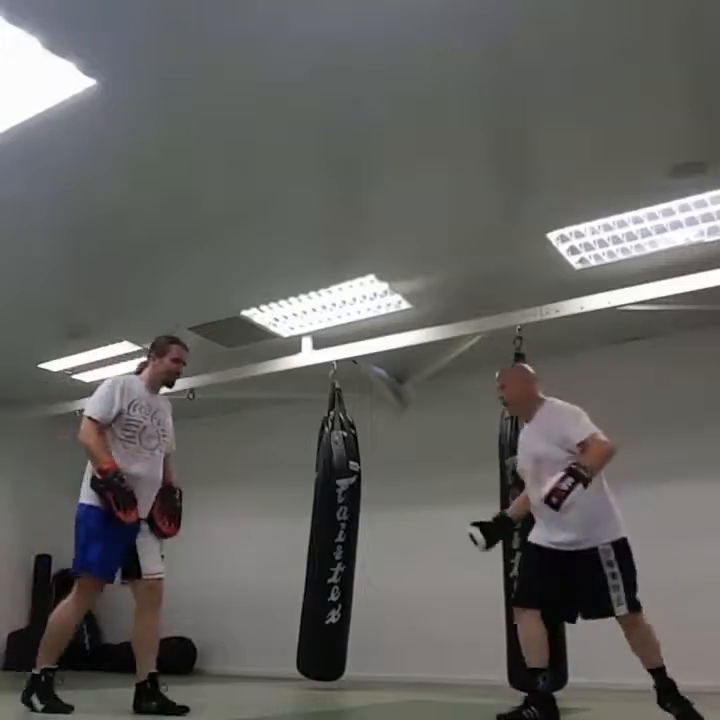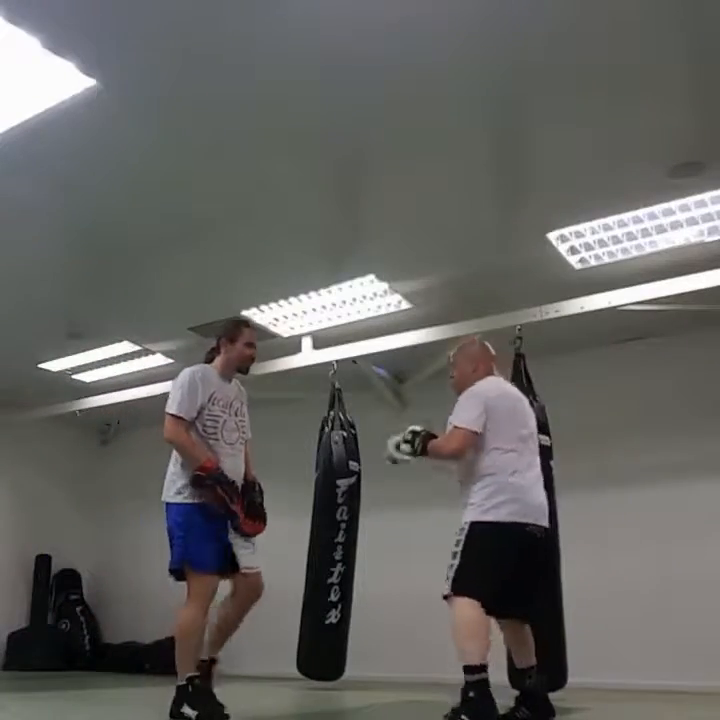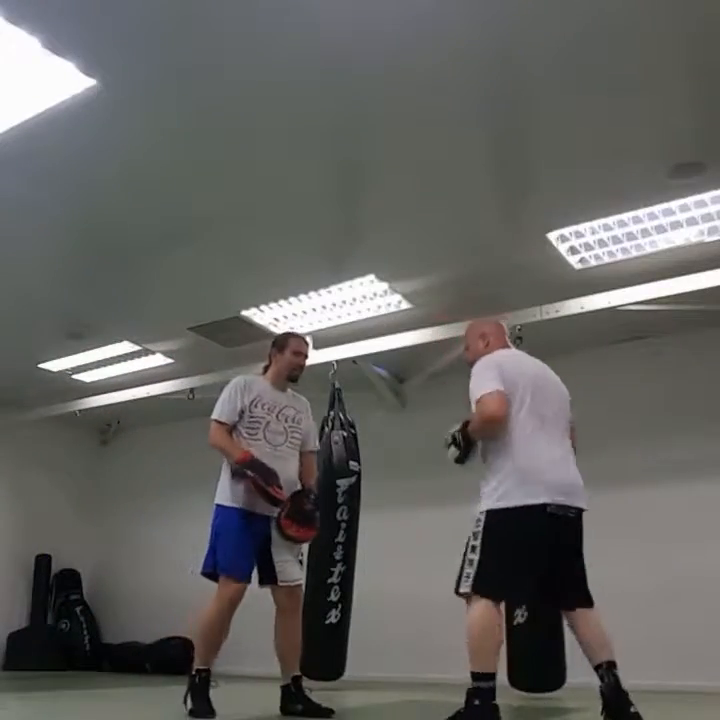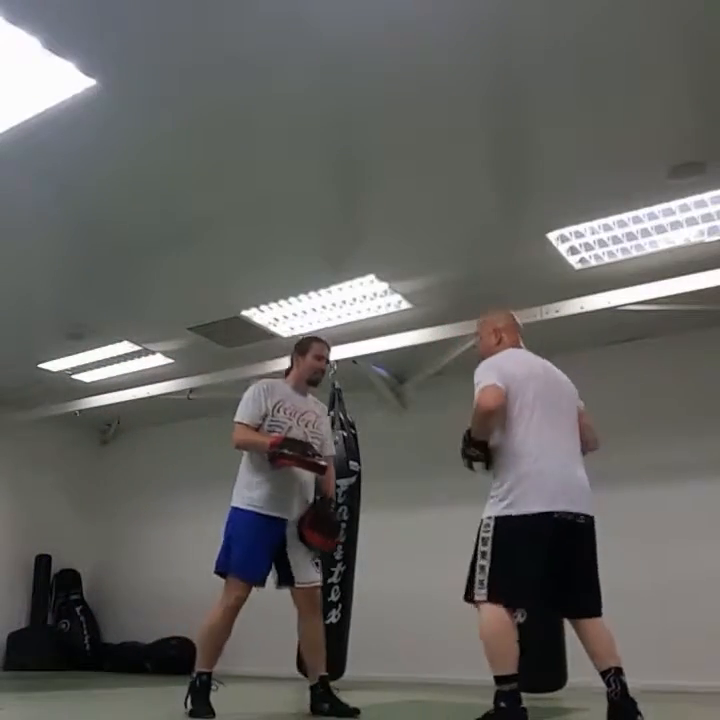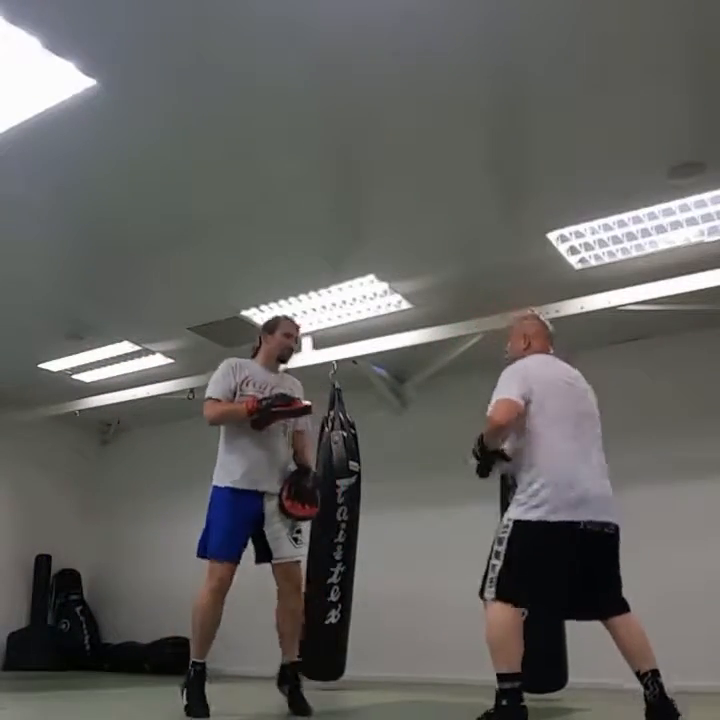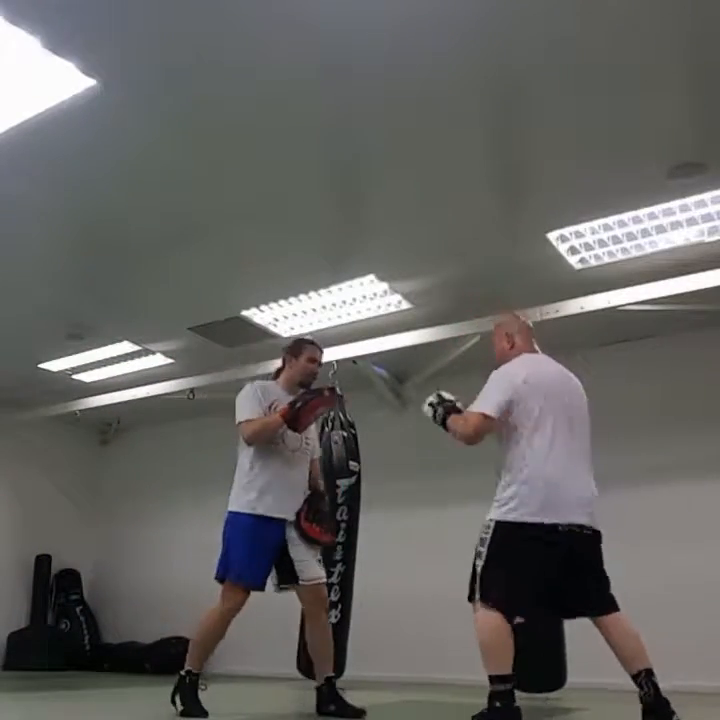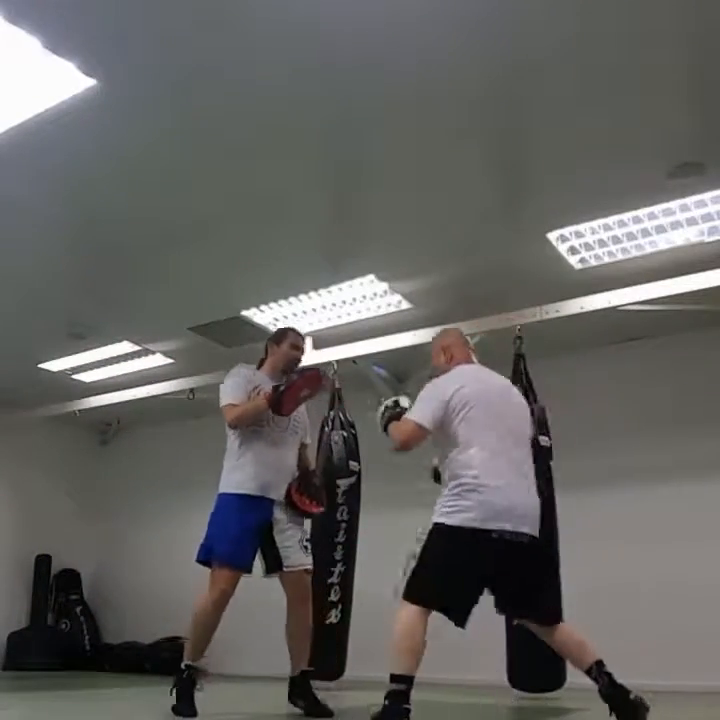
dt=0.7s
person 1, frame 1
left shoulder: (561, 415)
right shoulder: (527, 433)
left elbow: (603, 447)
left wrist: (572, 478)
right wrist: (503, 521)
left hip: (594, 534)
right hip: (547, 538)
left knee: (627, 614)
right knee: (525, 608)
left ankle: (667, 691)
person 1, frame 2
left shoulder: (479, 394)
right shoulder: (515, 398)
left elbow: (454, 446)
left wrist: (419, 441)
right wrist: (426, 441)
left hip: (494, 513)
right hip: (530, 516)
left knee: (464, 596)
right knee: (512, 611)
person 1, frame 3
left shoulder: (491, 364)
right shoulder: (549, 374)
left elbow: (492, 413)
left wrist: (464, 436)
left hip: (515, 497)
right hip: (565, 497)
left knee: (481, 596)
right knee: (575, 602)
person 1, frame 4
left shoulder: (496, 365)
right shoulder: (558, 376)
left elbow: (489, 403)
right elbow: (589, 440)
left wrist: (476, 441)
left hip: (521, 502)
right hip: (575, 502)
left knee: (496, 601)
right knee: (584, 607)
person 1, frame 5
left shoulder: (519, 372)
right shoulder: (578, 380)
left elbow: (501, 419)
left wrist: (485, 449)
right wrist: (513, 451)
left hip: (543, 507)
right hip: (598, 511)
left knee: (500, 597)
right knee: (613, 607)
person 1, frame 6
left shoulder: (511, 374)
right shoulder: (569, 379)
left elbow: (471, 431)
left wrist: (446, 412)
left hip: (525, 512)
right hip: (579, 513)
left knee: (490, 603)
right knee: (602, 608)
person 1, frame 7
left shoulder: (445, 386)
right shoulder: (511, 391)
left elbow: (404, 440)
left wrist: (390, 417)
left hip: (467, 517)
right hip: (521, 520)
left knee: (415, 603)
right knee: (541, 619)
person 2, frame 1
left shoulder: (164, 405)
right shoulder: (119, 387)
right elbow: (87, 431)
right wrist: (110, 473)
left hip: (141, 512)
right hip: (104, 506)
left knee: (151, 594)
right knee: (85, 593)
left ankle: (147, 689)
right ankle: (39, 680)
person 2, frame 2
left shoulder: (239, 392)
right shoulder: (195, 377)
right elbow: (173, 431)
left wrist: (251, 484)
right wrist: (211, 471)
left hip: (227, 505)
right hip: (192, 500)
left knee: (251, 585)
right knee: (201, 590)
left ankle: (203, 664)
person 2, frame 3
left shoulder: (301, 405)
right shoulder: (243, 387)
left elbow: (307, 458)
right elbow: (216, 435)
left wrist: (309, 497)
right wrist: (249, 463)
right hip: (238, 506)
left knee: (291, 599)
right knee: (230, 591)
right ankle: (199, 681)
person 2, frame 4
left shoulder: (320, 411)
right shoulder: (264, 390)
left elbow: (325, 465)
right elbow: (240, 437)
left wrist: (329, 505)
right wrist: (277, 444)
left hip: (298, 517)
right hip: (253, 509)
left knee: (311, 600)
right knee: (234, 595)
right ankle: (199, 686)
person 2, frame 5
left shoulder: (293, 386)
right shoulder: (232, 369)
left elbow: (300, 439)
right elbow: (212, 413)
left wrist: (307, 474)
right wrist: (256, 407)
left hip: (277, 494)
right hip: (234, 488)
left knee: (291, 580)
right knee: (218, 578)
left ankle: (290, 672)
right ankle: (196, 674)
person 2, frame 6
left shoulder: (308, 409)
right shoulder: (257, 391)
right elbow: (250, 434)
right wrist: (290, 412)
left hip: (295, 518)
right hip: (253, 512)
left knee: (317, 600)
right knee: (231, 601)
right ankle: (187, 683)
person 2, frame 7
left shoulder: (296, 401)
right shoulder: (242, 377)
right elbow: (232, 418)
right wrist: (274, 396)
left hip: (283, 501)
right hip: (241, 495)
left knee: (301, 588)
right knee: (222, 586)
left ankle: (300, 683)
right ankle: (186, 676)
